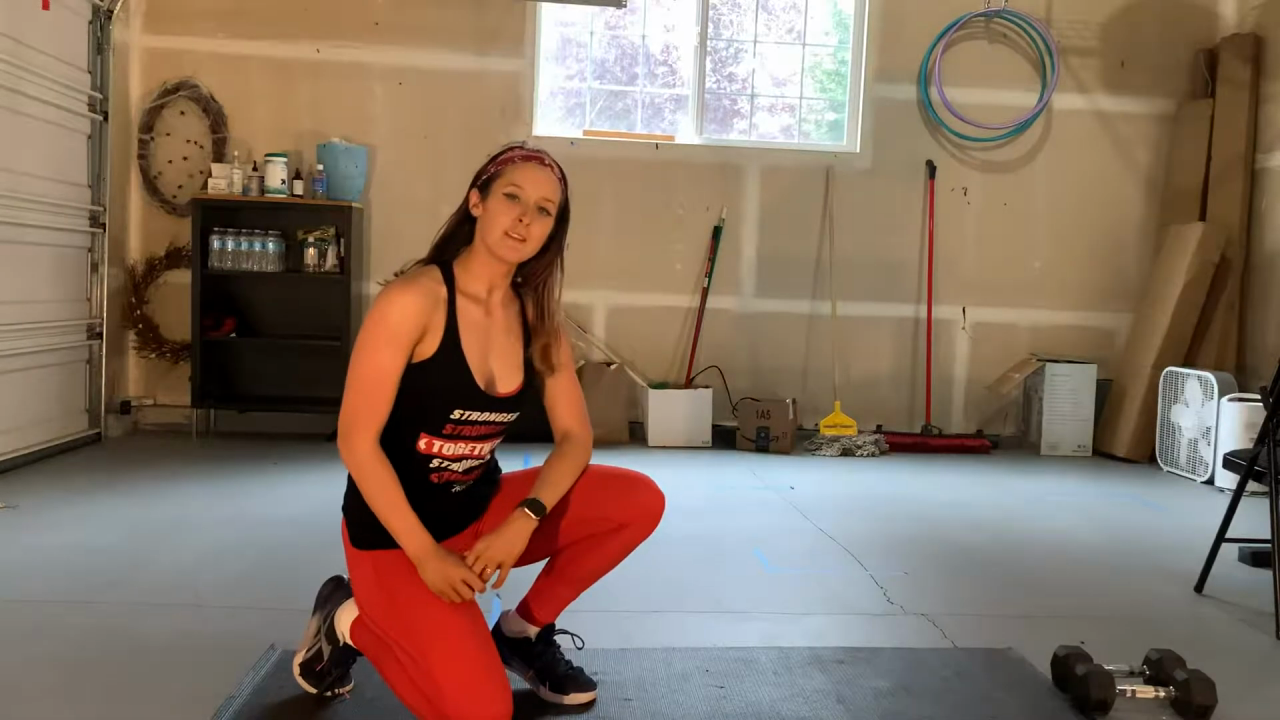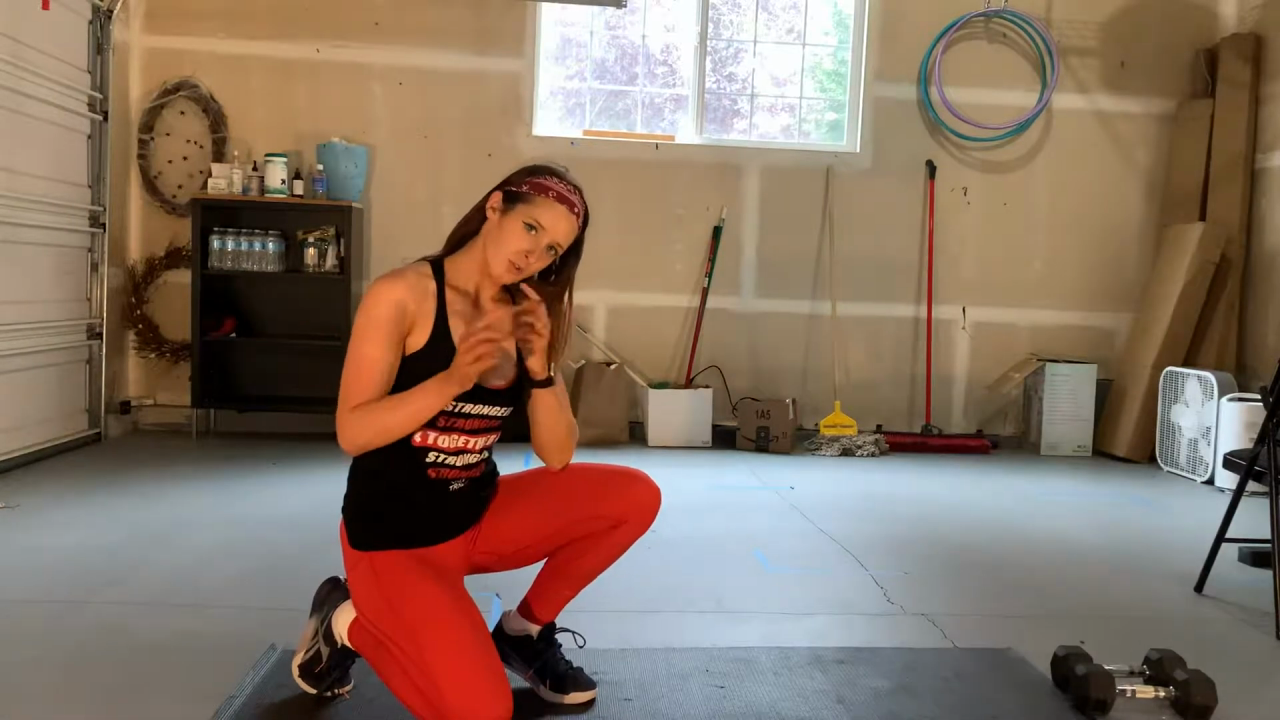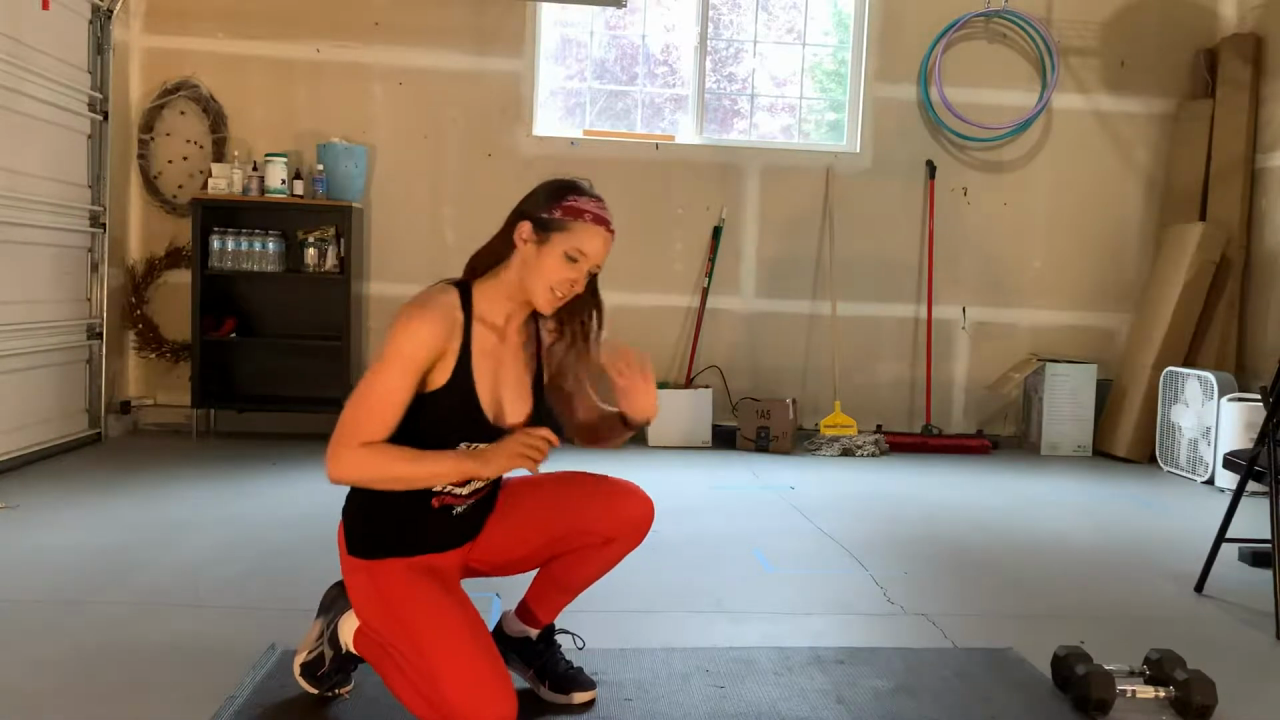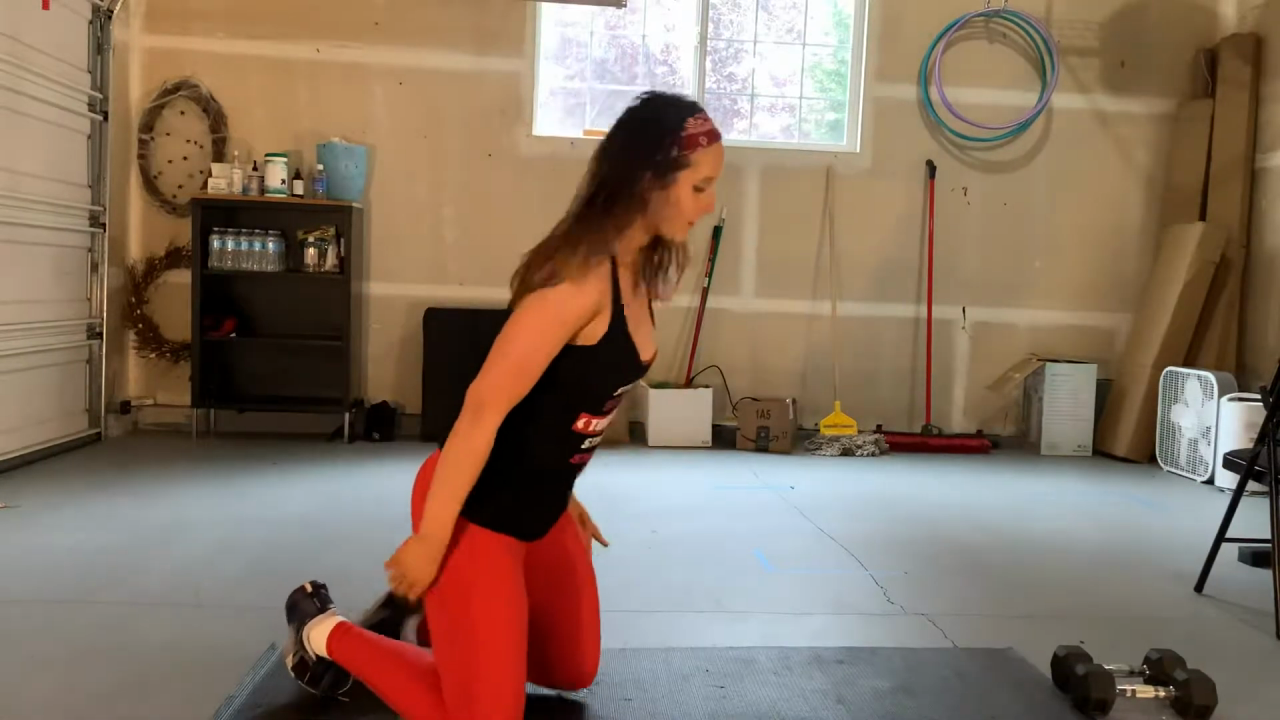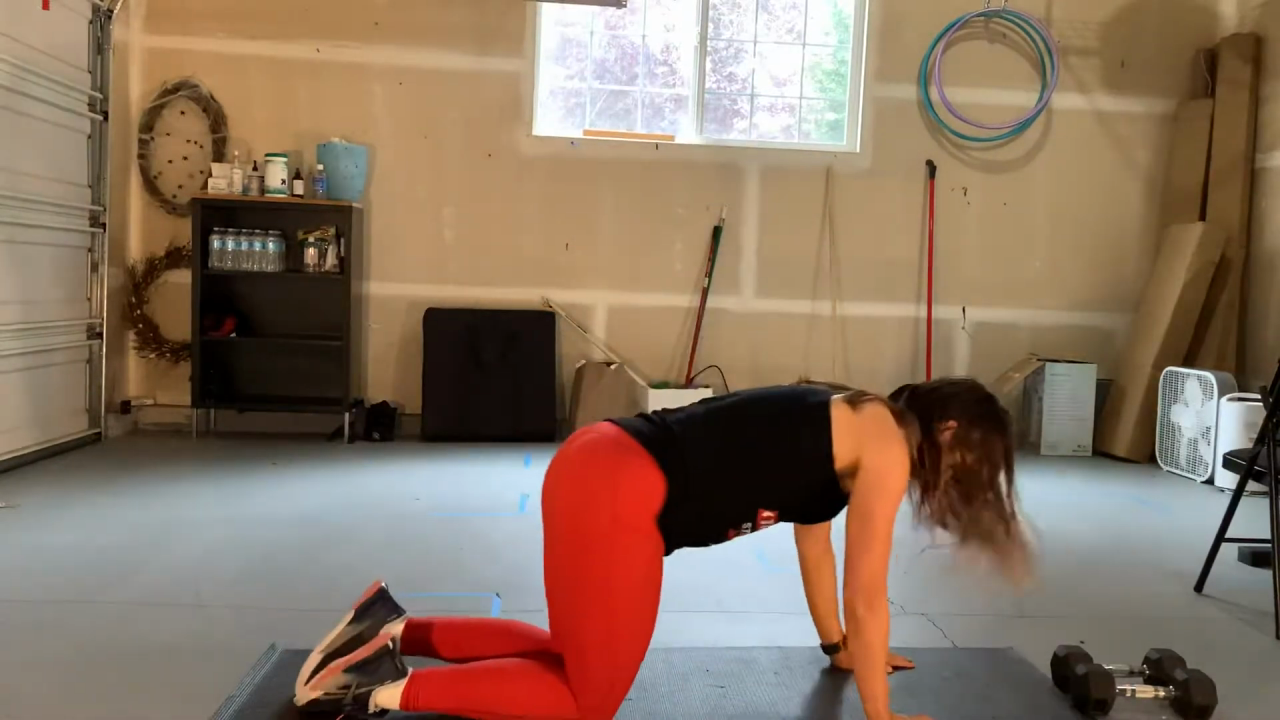
dt=1s
person 1, frame 1
left shoulder: (538, 315)
right shoulder: (413, 298)
left elbow: (575, 436)
right elbow: (356, 440)
left wrist: (523, 523)
right wrist: (425, 553)
left hip: (480, 508)
right hip: (395, 531)
left knee: (639, 501)
left ankle: (524, 631)
right ankle: (350, 621)
person 1, frame 2
left shoulder: (527, 316)
right shoulder: (401, 293)
left elbow: (557, 456)
right elbow: (353, 434)
left wrist: (540, 368)
right wrist: (456, 377)
left hip: (479, 514)
right hip: (394, 535)
left knee: (635, 497)
left ankle: (525, 631)
right ankle: (347, 624)
person 1, frame 3
left shoulder: (547, 334)
right shoulder: (432, 323)
left elbow: (582, 423)
right elbow: (344, 460)
left wrist: (630, 417)
right wrist: (481, 460)
left hip: (478, 522)
right hip: (393, 546)
left knee: (628, 510)
left ankle: (523, 634)
right ankle: (350, 632)
person 1, frame 4
left shoulder: (641, 269)
right shoulder: (579, 276)
right elbow: (482, 410)
right wrist: (431, 541)
left hip: (543, 506)
right hip: (477, 508)
left knee: (575, 668)
left ankle: (419, 629)
right ankle: (325, 630)
person 1, frame 5
left shoulder: (844, 427)
right shoulder: (886, 442)
left elbow: (813, 538)
right elbow: (865, 594)
left wrist: (838, 648)
left hip: (597, 468)
right hip: (617, 496)
left knee: (574, 658)
left ankle: (394, 628)
